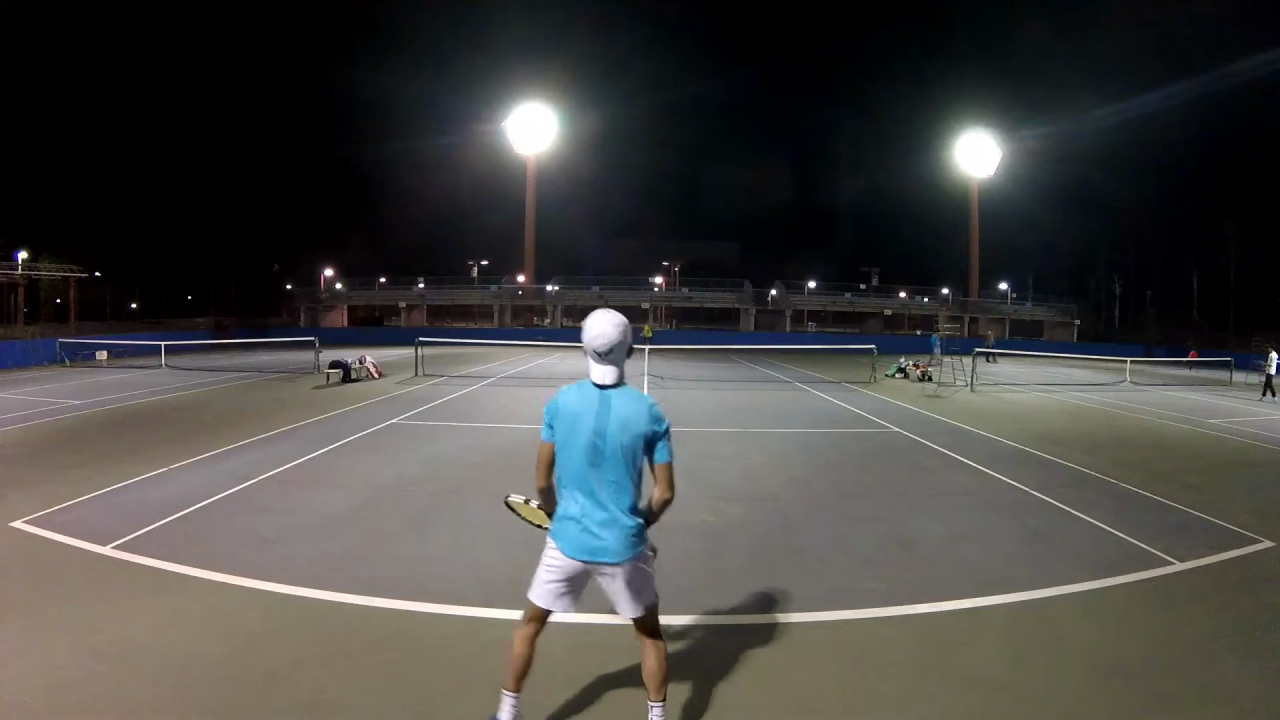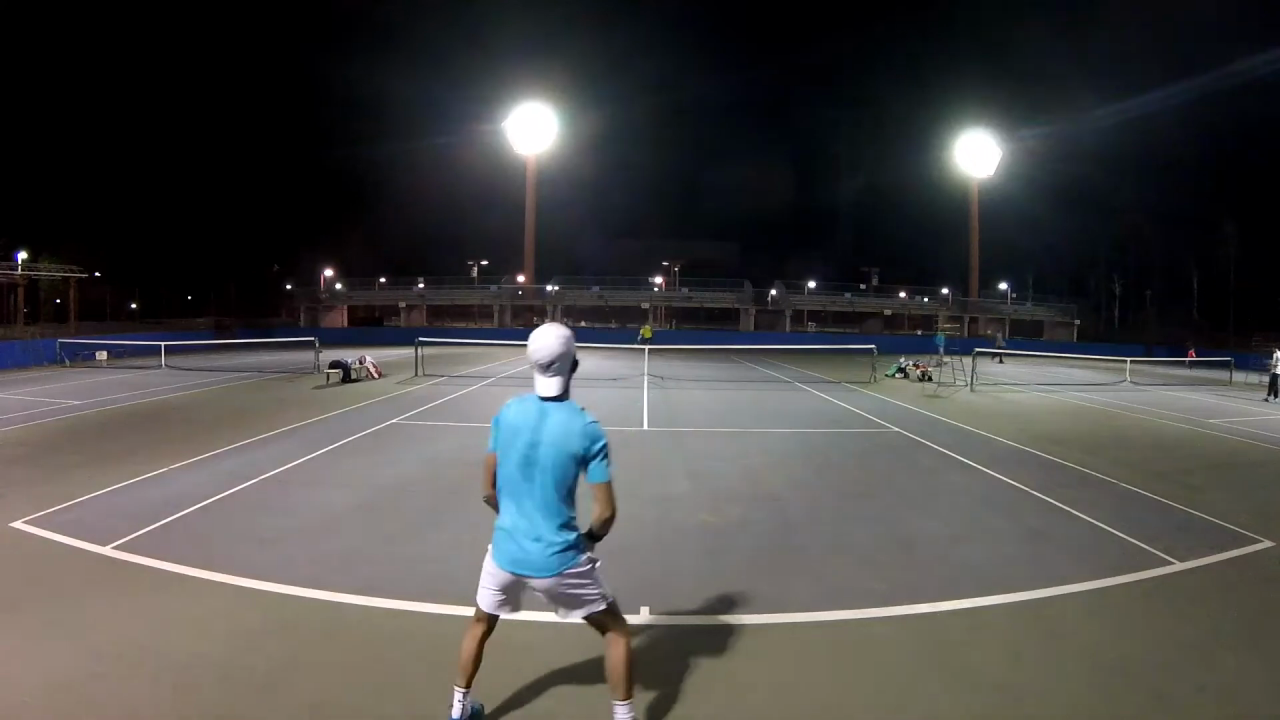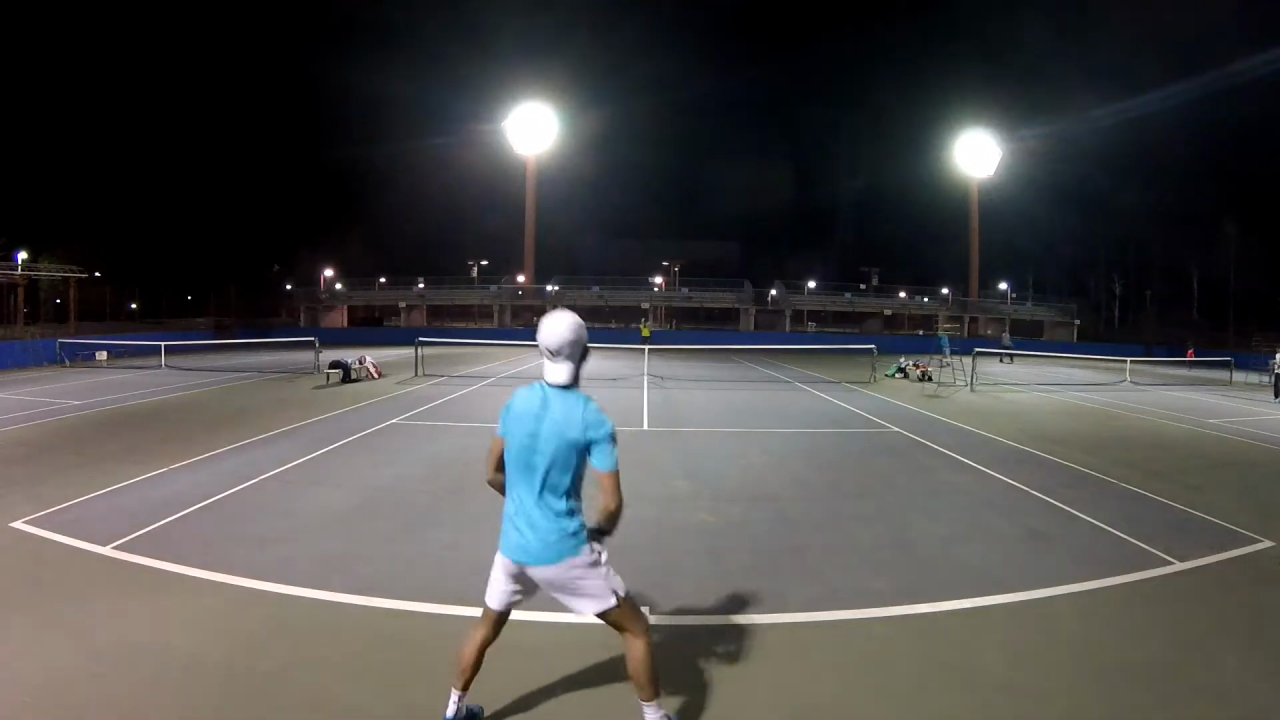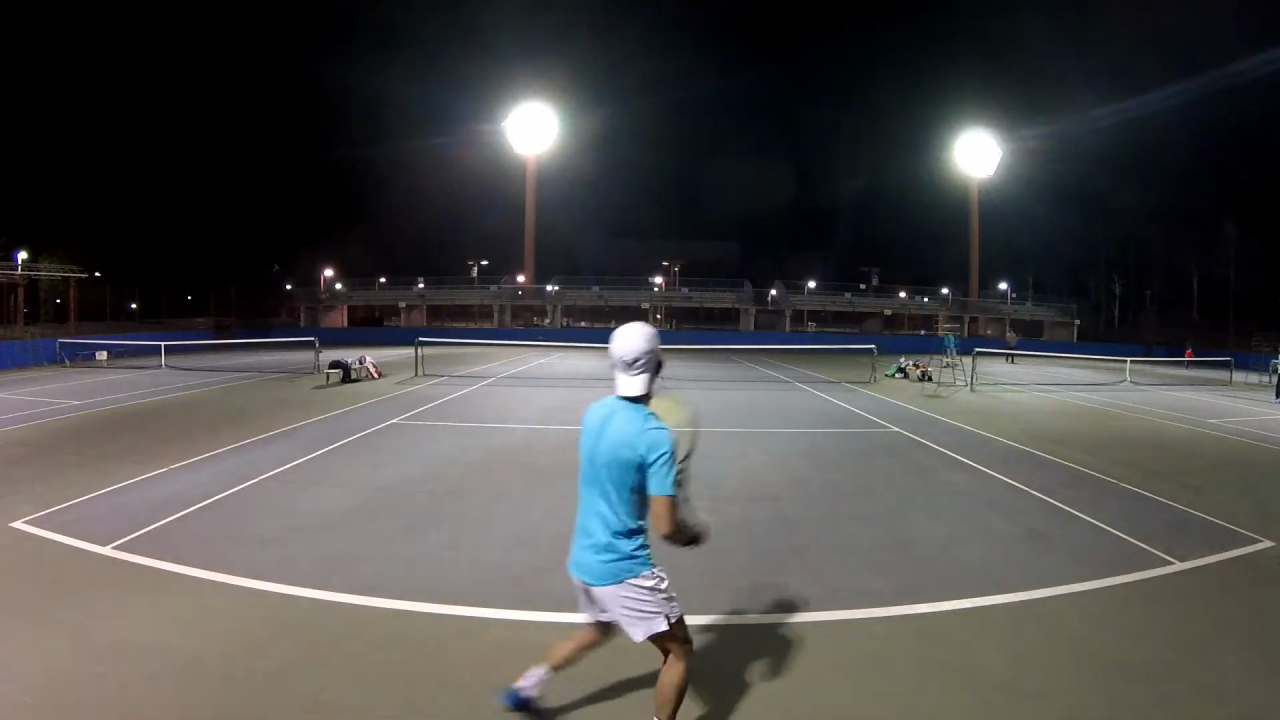
dt=0.3s
person 1, frame 1
left shoulder: (560, 404)
right shoulder: (649, 412)
left elbow: (543, 483)
right elbow: (664, 493)
left hip: (568, 541)
right hip: (624, 547)
left knee: (530, 624)
right knee: (649, 635)
person 1, frame 2
left shoulder: (507, 414)
right shoulder: (586, 429)
left elbow: (489, 492)
right elbow: (605, 512)
right wrist: (587, 541)
left hip: (506, 551)
right hip: (560, 558)
left knee: (480, 625)
right knee: (616, 631)
person 1, frame 3
left shoulder: (517, 402)
right shoulder: (593, 420)
left elbow: (494, 475)
right elbow: (611, 504)
right wrist: (597, 532)
left hip: (515, 545)
right hip: (565, 552)
left knee: (487, 626)
right knee: (637, 631)
person 1, frame 4
left shoulder: (595, 413)
right shoulder: (655, 436)
right elbow: (667, 529)
right wrist: (693, 535)
left hip: (584, 560)
right hip: (626, 570)
left knee: (598, 631)
right knee: (680, 652)
left ankle: (525, 686)
